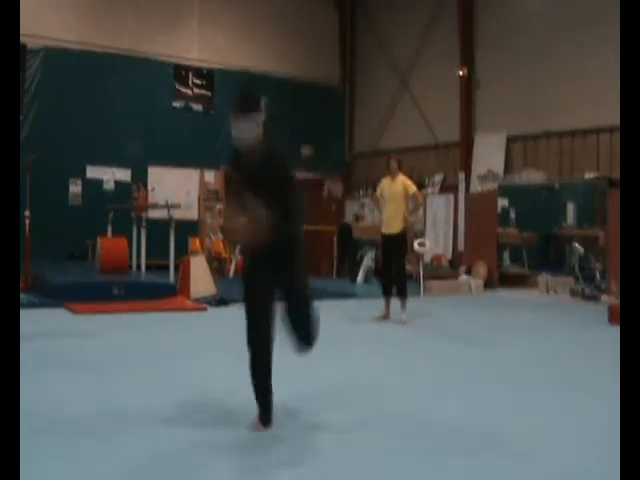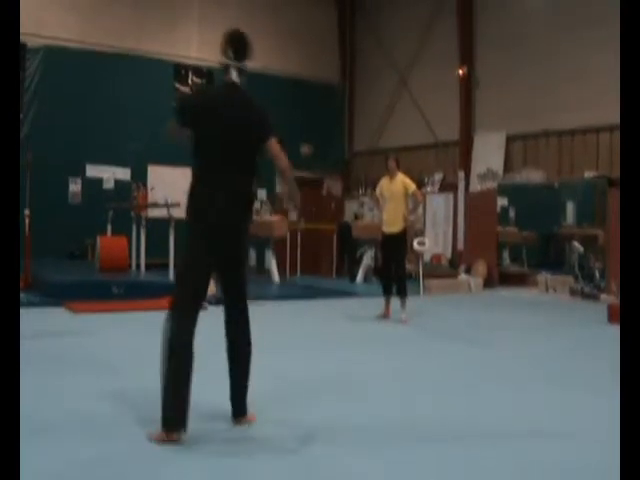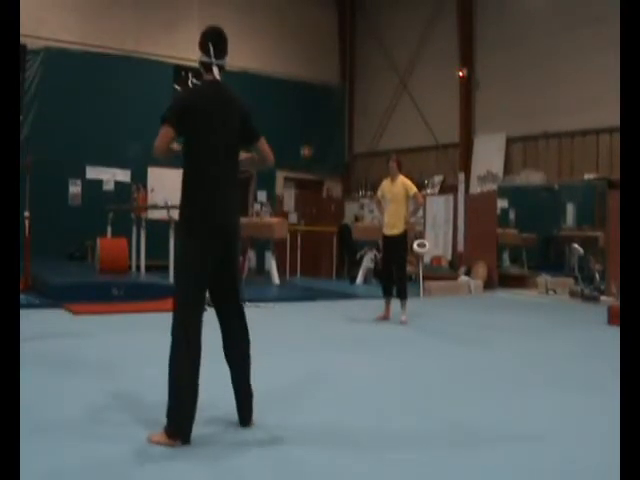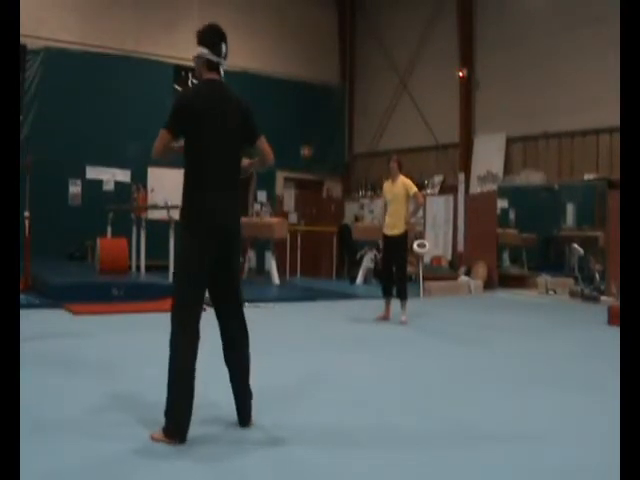
dt=0.5s
person 1, frame 1
left shoulder: (275, 163)
right shoulder: (238, 161)
left hip: (283, 249)
right hip: (259, 254)
right knee: (258, 336)
right ankle: (264, 413)
person 1, frame 2
left shoulder: (198, 99)
right shoulder: (254, 110)
left elbow: (179, 133)
right elbow: (283, 164)
right wrist: (292, 190)
left hip: (202, 219)
right hip: (236, 222)
left knee: (183, 313)
right knee: (237, 313)
left ankle: (173, 422)
right ankle: (240, 408)
person 1, frame 3
left shoulder: (190, 98)
right shoulder: (236, 106)
left elbow: (159, 148)
right elbow: (267, 158)
left wrist: (182, 144)
left hip: (197, 220)
right hip: (228, 221)
left knee: (187, 319)
right knee: (232, 312)
left ankle: (178, 427)
right ankle: (245, 410)
person 1, frame 4
left shoulder: (190, 99)
right shoulder: (237, 105)
left elbow: (158, 151)
right elbow: (267, 158)
left hip: (198, 222)
right hip: (229, 223)
left knee: (185, 319)
right knee: (232, 314)
left ankle: (176, 426)
right ankle: (244, 410)
person 2, frame 1
left shoulder: (405, 181)
right shoulder: (383, 182)
left elbow: (419, 199)
left wrist: (409, 214)
left hip: (399, 231)
right hip: (385, 230)
left knee: (400, 270)
right knee: (385, 271)
left ankle: (403, 310)
right ankle: (387, 310)
person 2, frame 2
left shoulder: (404, 180)
right shoulder: (382, 181)
left elbow: (419, 198)
left wrist: (409, 213)
left hip: (399, 230)
right hip: (386, 229)
left knee: (399, 269)
right knee: (385, 269)
left ankle: (403, 309)
right ankle: (386, 308)
person 2, frame 3
left shoulder: (405, 182)
right shoulder: (384, 183)
left elbow: (420, 201)
right elbow: (378, 200)
left wrist: (410, 216)
left hip: (400, 232)
right hip: (386, 231)
left knee: (400, 271)
right knee: (385, 271)
left ankle: (403, 311)
right ankle: (386, 310)
person 2, frame 4
left shoulder: (405, 182)
right shoulder: (386, 184)
left elbow: (420, 201)
left wrist: (410, 216)
right wrist: (385, 220)
left hip: (400, 233)
right hip: (387, 232)
left knee: (400, 272)
right knee: (385, 271)
left ankle: (403, 311)
right ankle: (387, 310)
